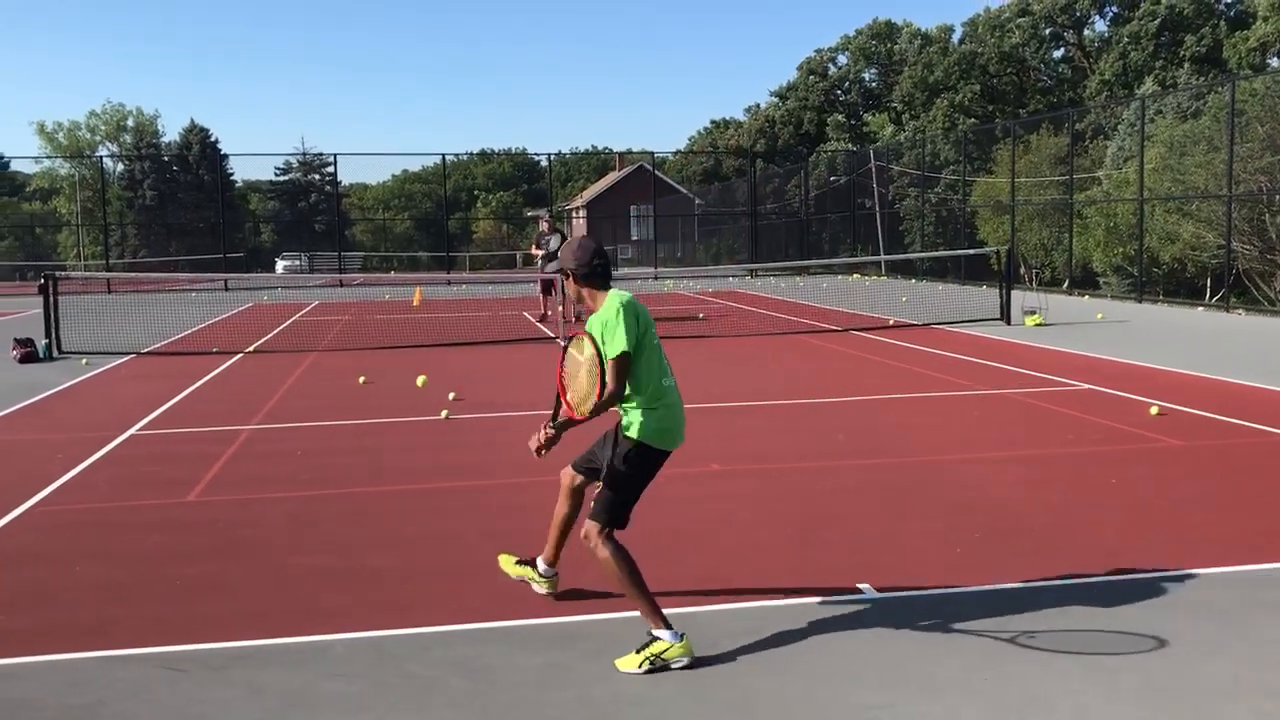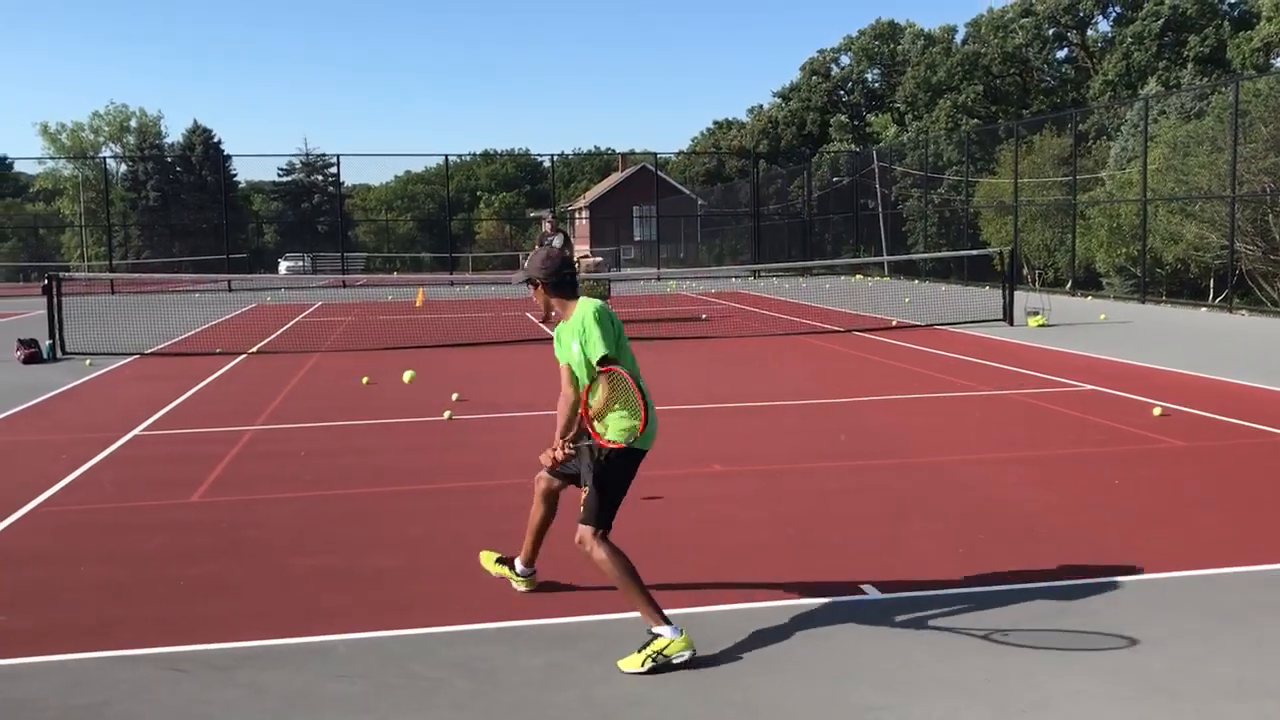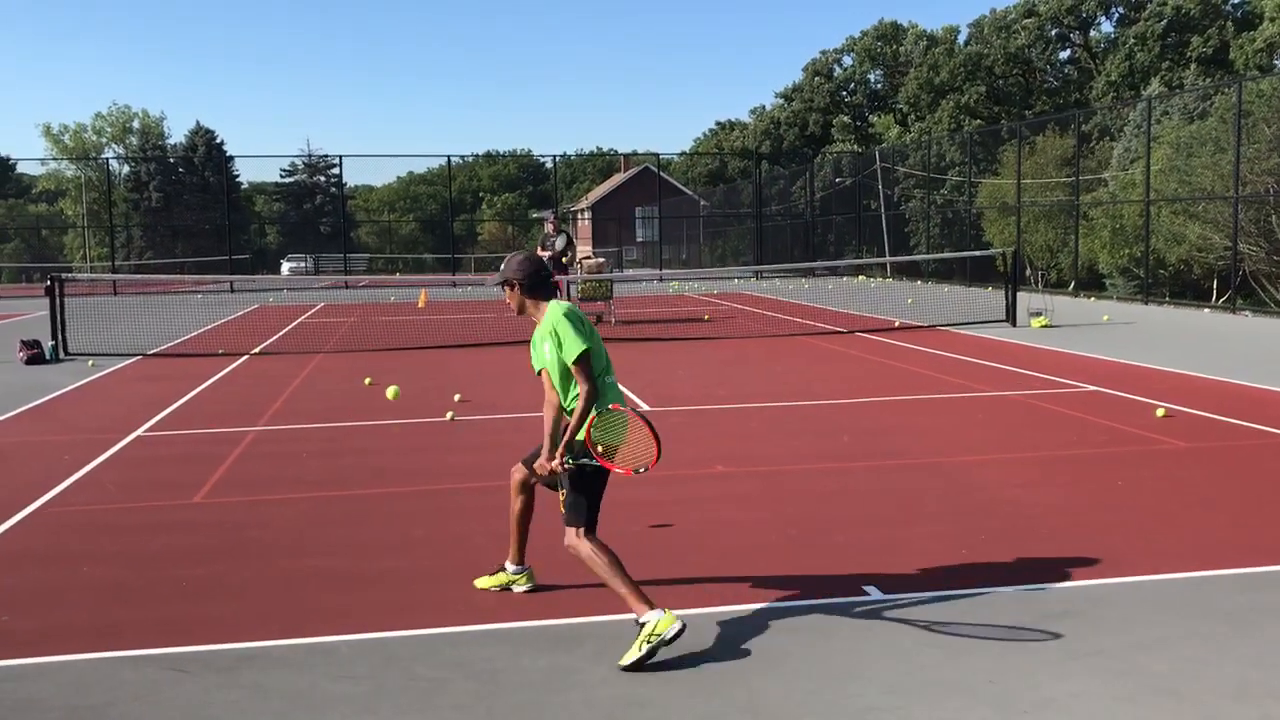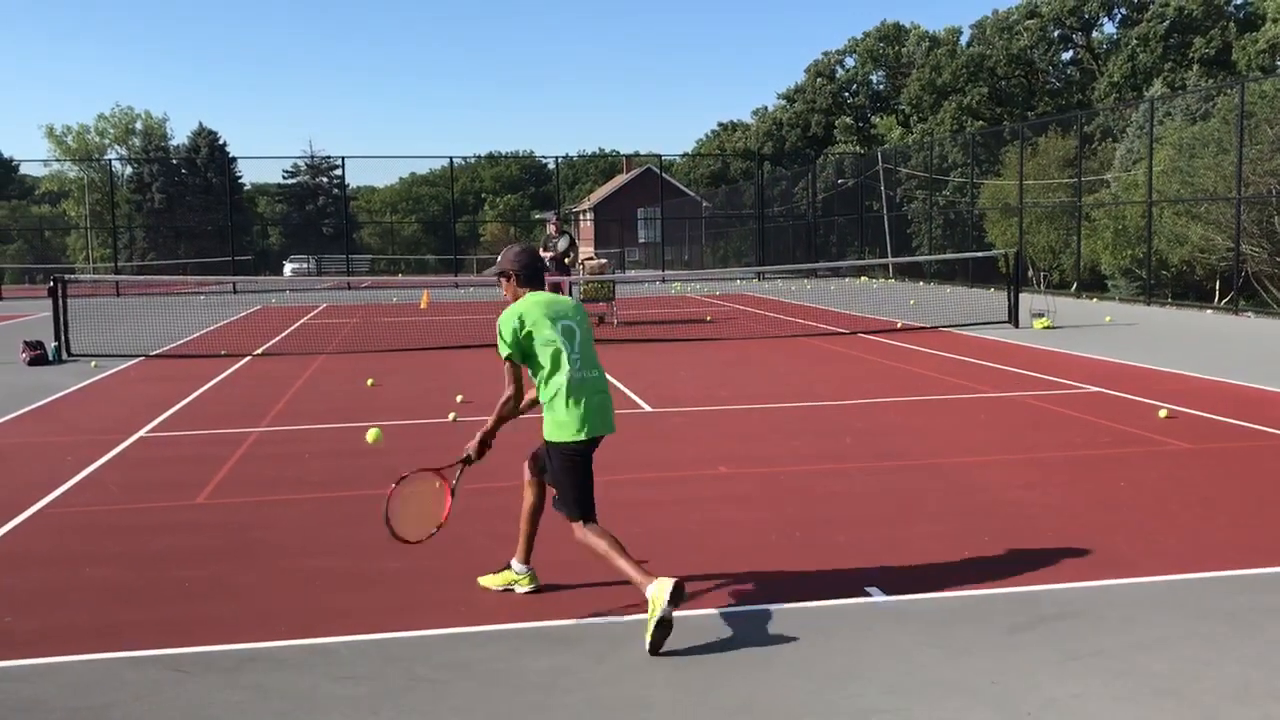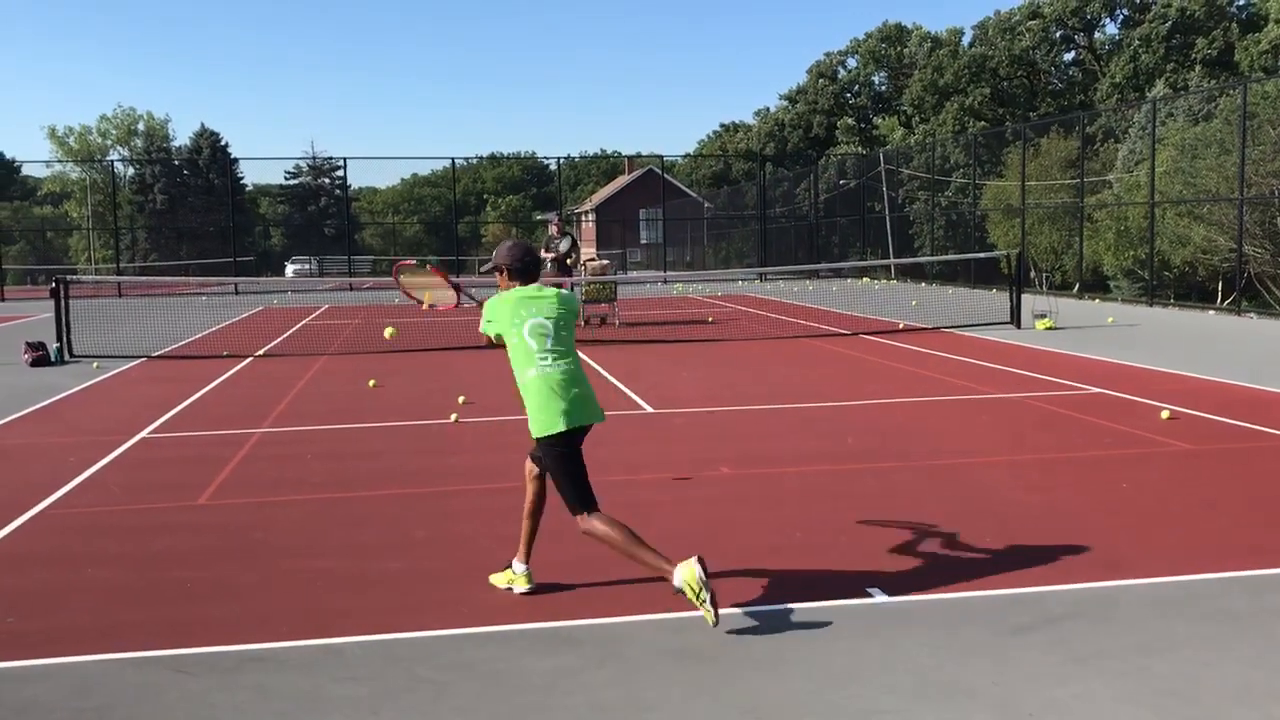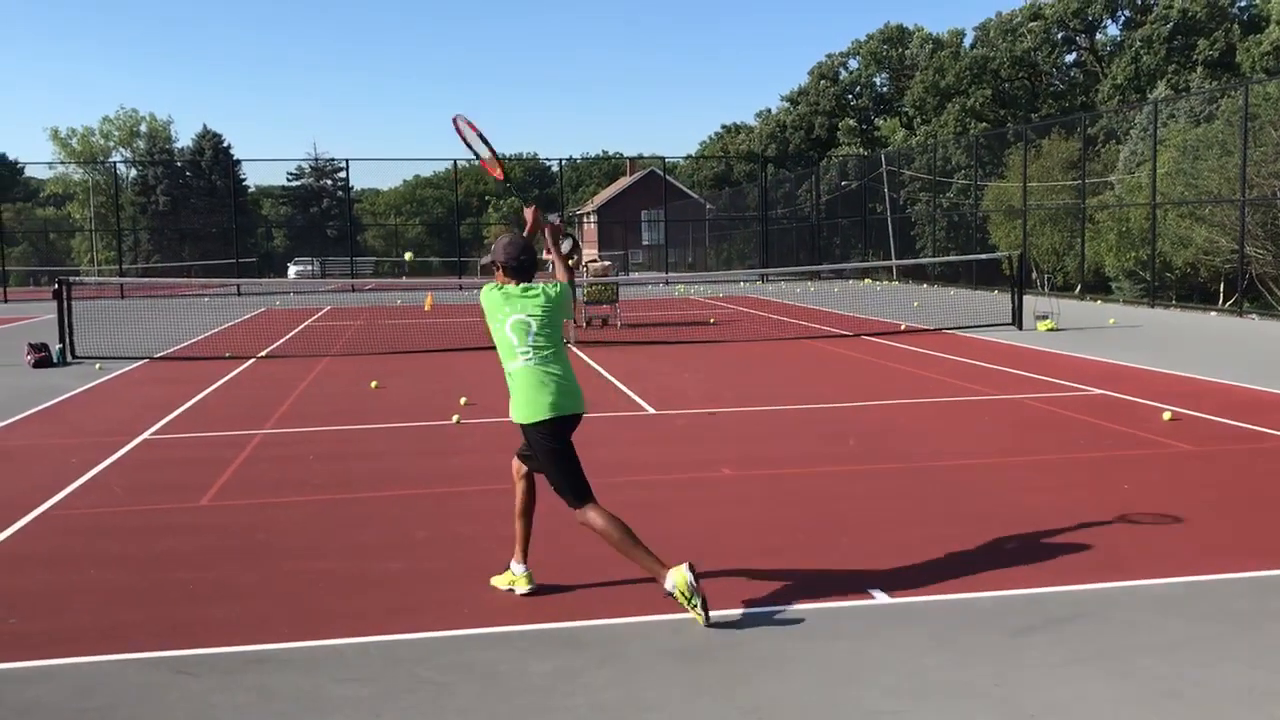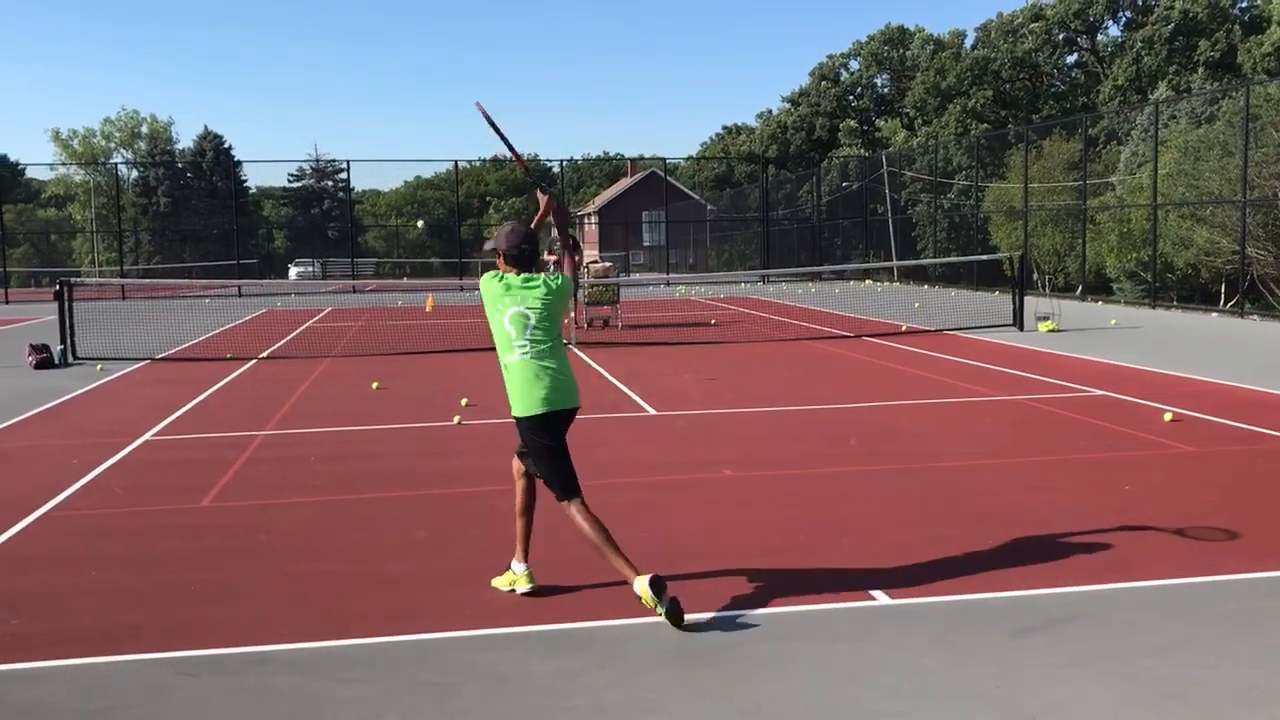
dt=0.1s
person 1, frame 1
left shoulder: (619, 309)
right shoulder: (597, 317)
left elbow: (615, 390)
left wrist: (562, 428)
right wrist: (555, 429)
left hip: (650, 429)
right hip: (634, 424)
left knee: (597, 531)
right knee: (571, 478)
left ankle: (669, 639)
right ankle: (544, 570)
person 1, frame 2
left shoulder: (590, 315)
right shoulder: (564, 329)
right elbow: (569, 397)
left wrist: (573, 437)
right wrist: (559, 441)
left knee: (589, 535)
right knee: (546, 482)
left ankle: (669, 636)
right ankle: (523, 568)
person 1, frame 3
left shoulder: (562, 318)
right shoulder: (540, 333)
left elbow: (590, 387)
right elbow: (554, 399)
left wrist: (565, 446)
right wrist: (548, 449)
left hip: (591, 433)
right hip: (575, 433)
left knee: (577, 536)
right knee: (521, 476)
left ankle: (653, 619)
right ankle: (516, 570)
person 1, frame 4
left shoulder: (512, 317)
right shoulder: (571, 306)
left elbow: (513, 393)
left wrist: (486, 434)
right wrist: (527, 404)
left hip: (571, 425)
right hip: (586, 419)
left knee: (581, 524)
right knee: (532, 472)
left ankle: (655, 587)
right ankle: (521, 569)
person 1, frame 5
left shoulder: (496, 305)
right shoulder: (563, 297)
left hip: (553, 419)
right hip: (580, 410)
left knee: (588, 517)
right knee: (533, 471)
left ankle: (681, 572)
right ankle: (520, 569)
person 1, frame 6
left shoulder: (491, 295)
right shoulder: (553, 295)
left wrist: (528, 229)
right wrist: (550, 237)
left hip: (536, 410)
right hip: (567, 402)
left knee: (583, 506)
right knee: (521, 469)
left ankle: (671, 575)
right ankle: (519, 571)
person 1, frame 7
left shoulder: (490, 285)
right shoulder: (555, 284)
left elbow: (509, 268)
right elbow: (571, 263)
left wrist: (538, 218)
right wrist: (558, 218)
left hip: (533, 404)
right hip: (564, 397)
left knee: (570, 502)
right knee: (521, 468)
left ankle: (641, 582)
right ankle: (520, 570)
